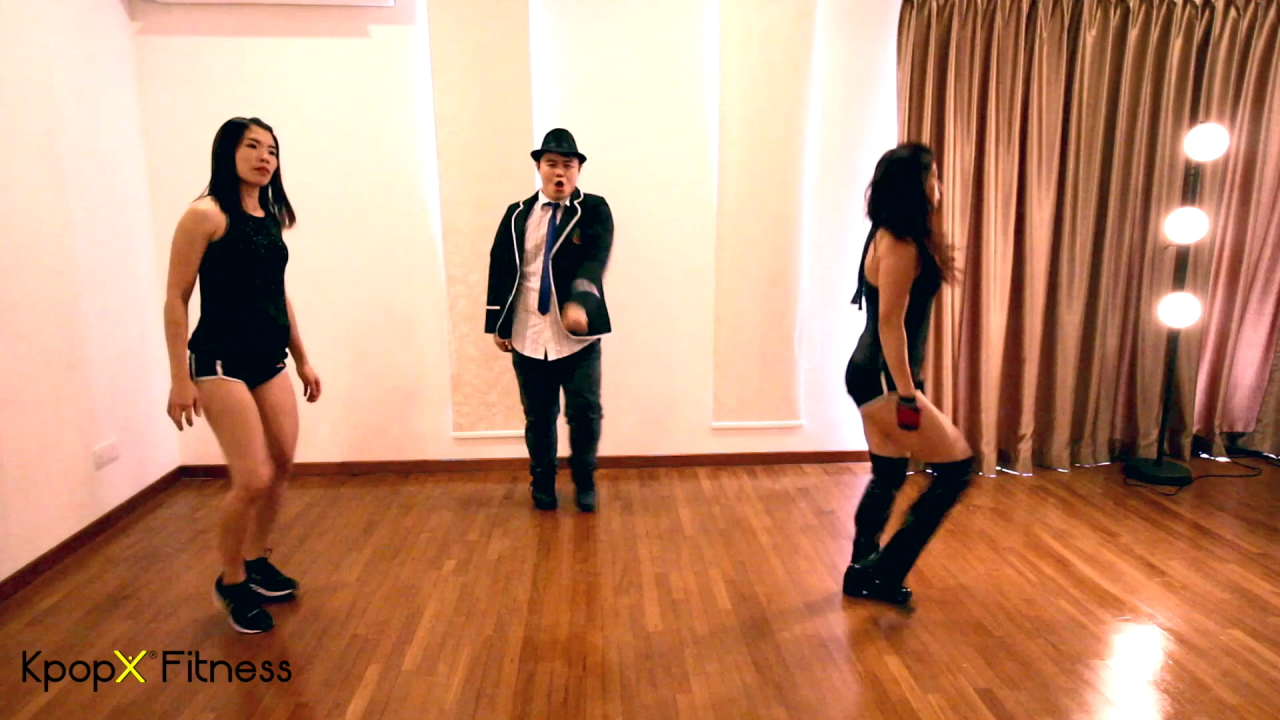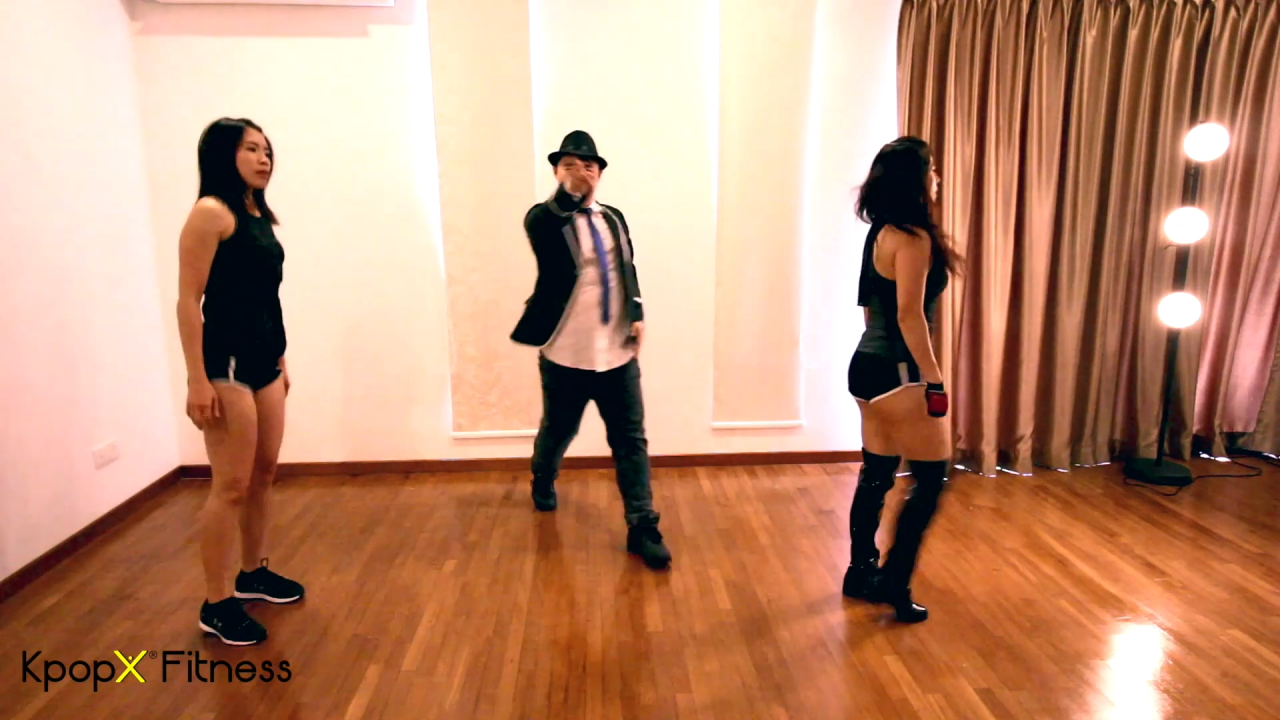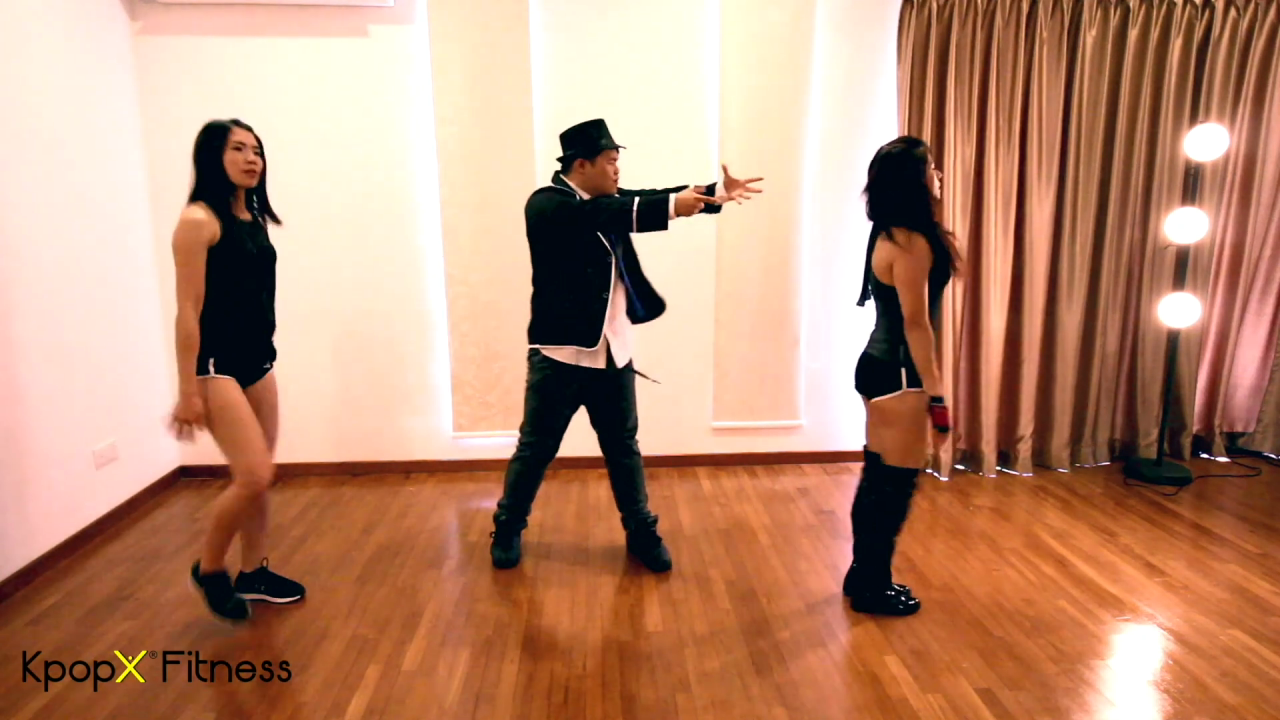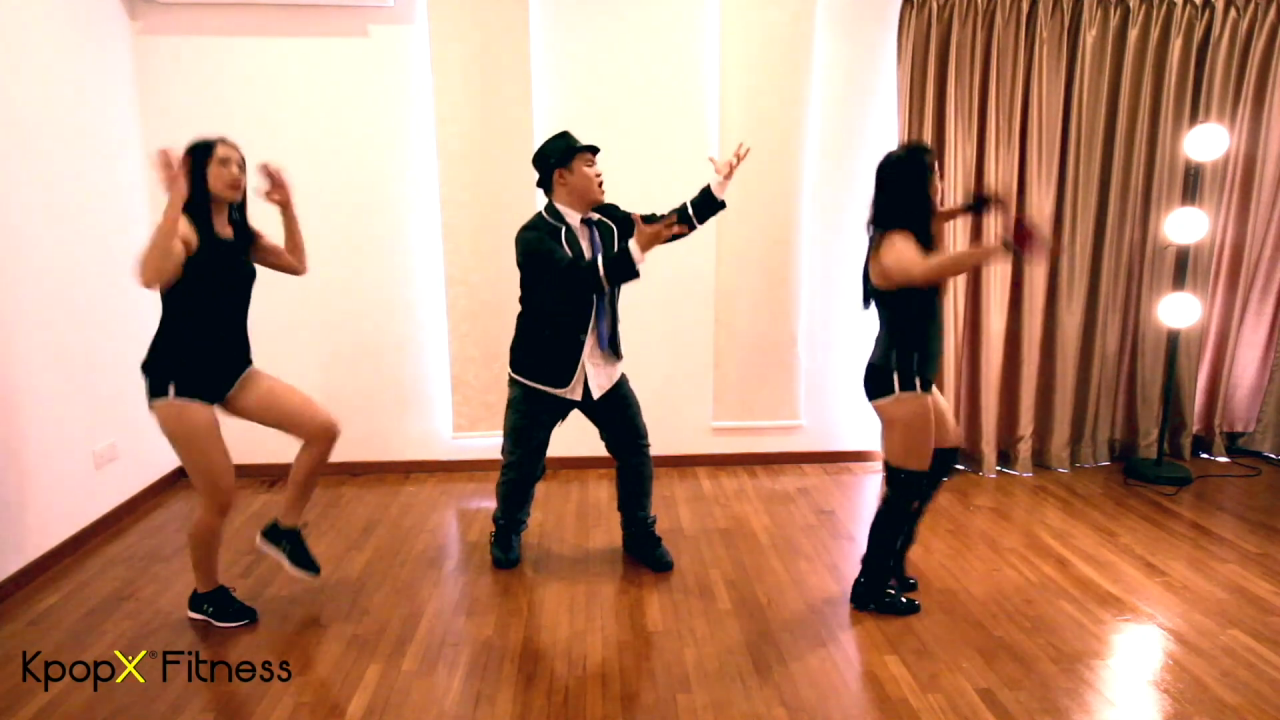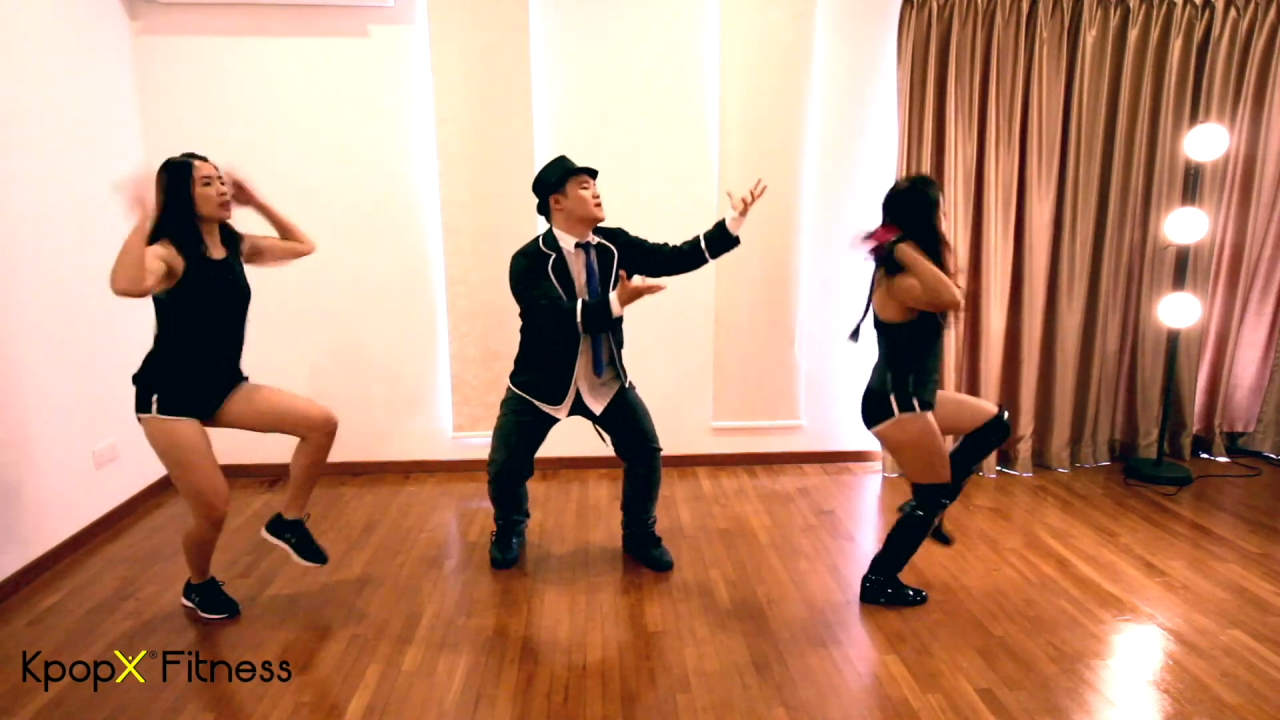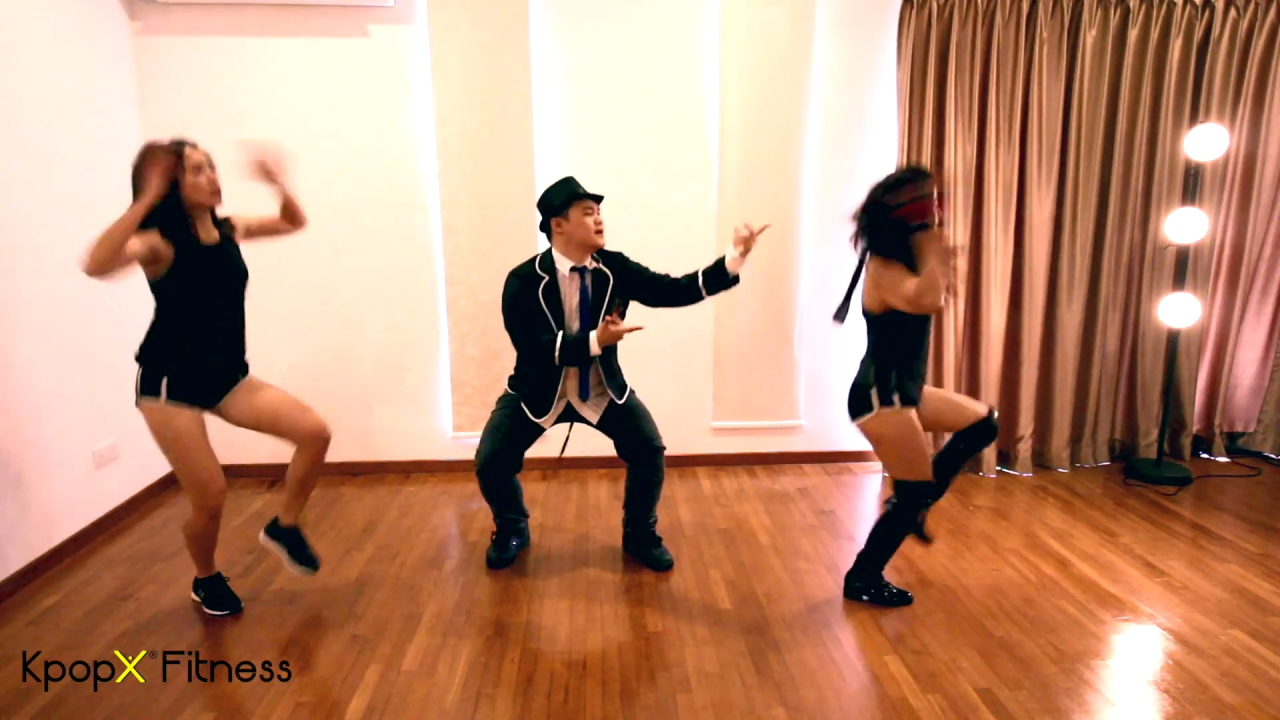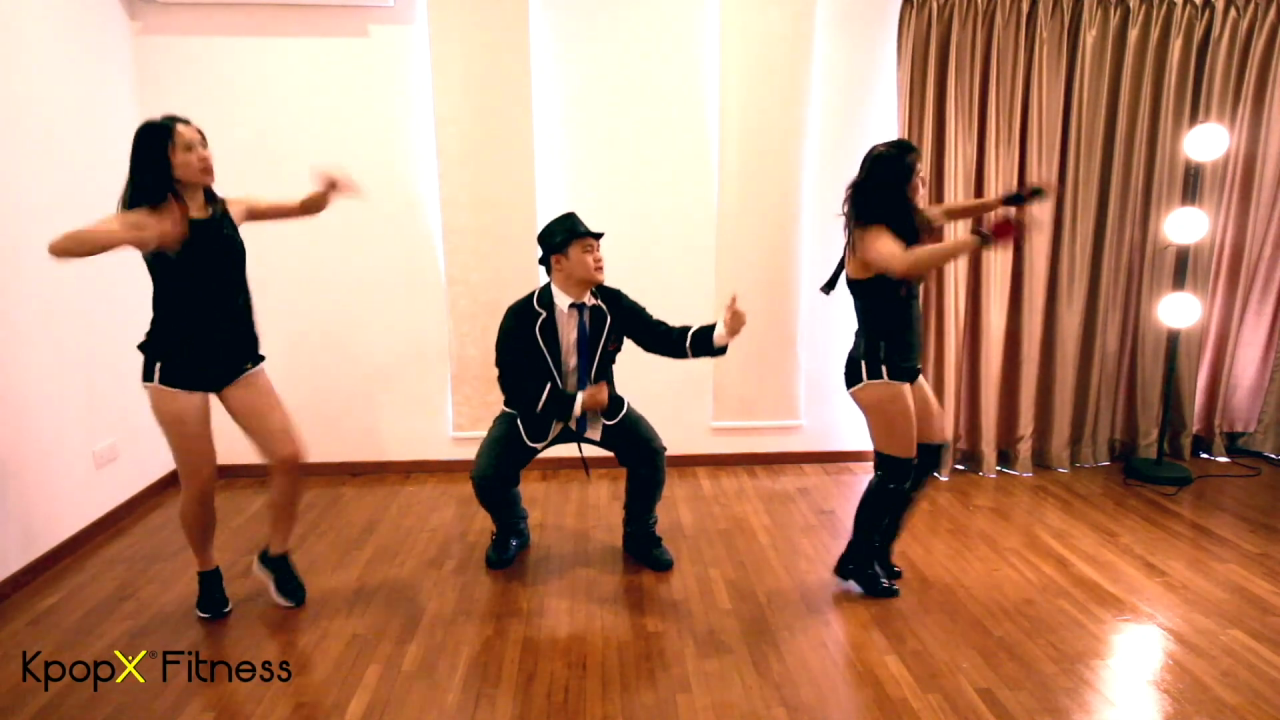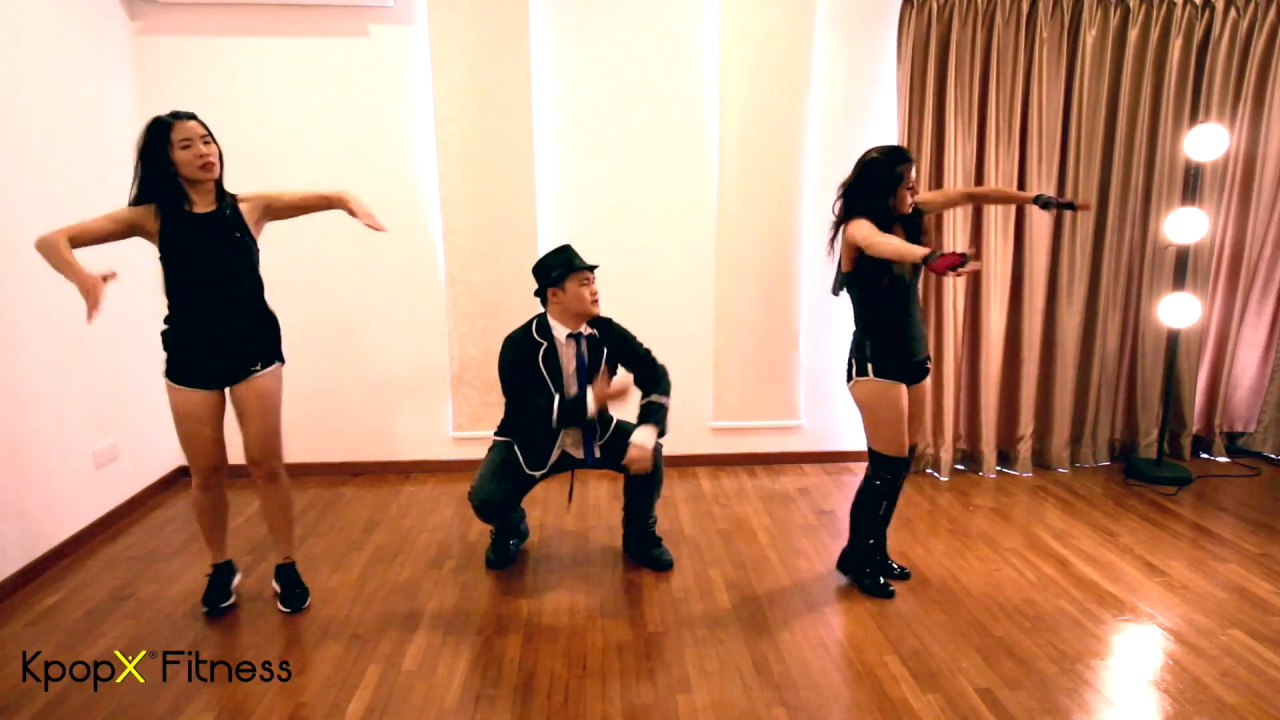
dt=0.4s
person 1, frame 1
left shoulder: (271, 219)
right shoulder: (207, 215)
right elbow: (175, 301)
left wrist: (303, 359)
right wrist: (180, 378)
left hip: (268, 362)
right hip: (219, 365)
left knee: (280, 469)
right knee: (255, 479)
left ankle: (254, 564)
right ankle: (231, 582)
person 1, frame 2
left shoulder: (258, 217)
right shoulder: (211, 213)
right elbow: (189, 301)
left wrist: (281, 366)
right wrist: (198, 380)
left hip: (266, 363)
right hip: (226, 366)
left knee: (263, 476)
right knee: (231, 486)
left ankle: (251, 571)
right ankle: (216, 606)
person 1, frame 3
left shoulder: (254, 218)
right shoulder: (199, 220)
right elbow: (188, 308)
left wrist: (269, 354)
right wrist: (188, 389)
left hip: (256, 362)
right hip: (213, 366)
left knee: (262, 477)
right knee: (254, 476)
left ankle: (253, 572)
right ankle: (209, 569)
person 1, frame 4
left shoulder: (242, 233)
right shoulder: (183, 229)
left elbow: (296, 265)
right elbow: (152, 276)
left wrist: (286, 208)
right wrist: (175, 203)
left hip: (234, 369)
right hip: (180, 380)
left knee: (323, 428)
right knee: (218, 496)
left ankle: (285, 528)
right ankle: (204, 596)
person 1, frame 5
left shoulder: (237, 246)
right shoulder: (169, 255)
left elbow: (298, 246)
right elbow: (128, 286)
left wrist: (257, 203)
right wrist: (143, 221)
left hip: (225, 386)
right hip: (168, 399)
left knee: (321, 422)
right knee: (213, 509)
left ankle: (288, 521)
right ankle: (198, 585)
person 1, frame 6
left shoulder: (230, 229)
right shoulder: (157, 241)
left elbow: (292, 222)
right elbow: (96, 267)
left wrist: (278, 185)
right wrist: (144, 202)
left hip: (228, 376)
right hip: (170, 384)
left knee: (314, 434)
right knee: (209, 498)
left ankle: (284, 527)
right ankle: (205, 579)
person 1, frame 7
left shoulder: (231, 210)
right shoulder: (146, 219)
left elbow: (302, 209)
right elbow: (61, 246)
left wrist: (326, 191)
right wrist: (136, 233)
left hip: (238, 359)
right hip: (176, 367)
left knee: (289, 461)
right knee: (200, 485)
left ankle: (275, 556)
right ankle: (208, 574)
person 1, frame 8
left shoulder: (249, 207)
right shoulder: (152, 215)
left elbow: (327, 200)
right elbow: (50, 242)
left wrist: (351, 204)
right wrist: (84, 276)
left hip: (256, 352)
right hip: (190, 361)
left knee: (266, 469)
right knee: (206, 475)
left ankle: (284, 569)
right ankle: (222, 567)
person 2, frame 1
left shoulder: (893, 237)
right shoulder: (899, 245)
right elbow: (891, 322)
right wrist: (908, 393)
left hip: (875, 373)
right hip: (881, 377)
left knee: (889, 474)
right knee: (956, 468)
left ankle: (864, 574)
right ankle: (893, 564)
person 2, frame 2
left shoulder: (886, 231)
right shoulder: (913, 238)
right elbow: (909, 314)
right wrist: (934, 380)
left hip: (869, 366)
right hip: (891, 370)
left knee: (880, 473)
right knee: (930, 476)
left ankle: (864, 574)
right ankle: (896, 591)
person 2, frame 3
left shoulder: (894, 235)
right shoulder: (909, 242)
right elbow: (914, 320)
right wrist: (934, 393)
left hip: (881, 366)
right hip: (896, 372)
left knee: (879, 475)
right knee: (898, 483)
left ankle: (864, 572)
right ankle: (873, 588)
person 2, frame 4
left shoulder: (907, 231)
right shoulder: (895, 242)
left elbow: (934, 216)
right elbow: (923, 271)
left wrist: (970, 208)
right wrist: (993, 250)
left hip: (911, 374)
right hip: (899, 377)
left knee: (947, 455)
right knee: (911, 486)
left ankle: (888, 564)
right ankle: (874, 587)
person 2, frame 5
left shoulder: (907, 267)
right shoulder: (902, 280)
right elbow: (951, 298)
right wrist: (906, 249)
left hip: (917, 393)
right hip: (898, 401)
left knee: (995, 424)
right knee: (932, 491)
left ankle: (926, 509)
right ankle: (880, 581)
person 2, frame 6
left shoulder: (899, 253)
right shoulder: (889, 265)
right elbow: (930, 301)
right wrist: (930, 235)
left hip: (903, 389)
right hip: (882, 396)
left knee: (982, 424)
right knee: (914, 492)
left ankle: (912, 505)
right ankle: (863, 579)
person 2, frame 7
left shoulder: (911, 222)
right shoulder: (874, 236)
left elbow: (950, 210)
right elbow: (909, 265)
left wrist: (1007, 199)
right wrist: (982, 238)
left hip: (904, 365)
right hip: (876, 369)
left knee: (930, 453)
right knee: (899, 471)
left ankle: (872, 550)
right ankle: (856, 560)
person 2, frame 8
left shoulder: (905, 216)
right shoulder: (857, 228)
left elbow: (965, 195)
right elbow: (879, 243)
left wrist: (1032, 199)
right wrist: (933, 258)
left hip: (913, 359)
right hip: (875, 364)
left knee: (902, 463)
right knee: (889, 465)
left ankle: (872, 552)
right ankle: (856, 559)
person 3, frame 1
left shoulder: (594, 209)
right shoulder: (517, 215)
left elbow: (595, 256)
right elbow: (500, 268)
left wrist: (579, 303)
right wrist: (497, 322)
left hip: (577, 334)
right hip: (527, 337)
left knee: (586, 411)
right knee: (539, 417)
left ankle: (583, 477)
right ankle: (543, 480)
person 3, frame 2
left shoulder: (612, 216)
right shoulder: (543, 216)
right elbow: (548, 225)
left wrist: (636, 315)
right wrist: (569, 195)
left hip: (617, 350)
right hip: (564, 352)
left knee: (630, 439)
right knee: (557, 430)
left ankle: (643, 529)
right ankle: (545, 476)
person 3, frame 3
left shoulder: (605, 201)
right shoulder: (547, 204)
left elbow: (645, 204)
right elbow: (605, 215)
left wrist: (718, 193)
right wrist: (672, 207)
left hip: (612, 349)
right hip: (562, 351)
left knee: (623, 445)
right knee: (537, 447)
left ankle: (641, 532)
right ankle: (508, 529)
person 3, frame 4
left shoulder: (607, 219)
right shoulder: (535, 236)
left elbow: (668, 228)
right elbow: (578, 281)
left wrist: (718, 187)
right wrist: (634, 252)
left hip: (602, 367)
right hip: (545, 371)
left knee: (634, 448)
right knee: (522, 465)
left ankle: (639, 535)
right ankle: (508, 532)
person 3, frame 5
left shoulder: (614, 244)
right shoulder: (529, 260)
left elbow: (676, 258)
right elbow: (553, 321)
left wrist: (733, 223)
right wrist: (615, 303)
left hip: (606, 380)
right hip: (542, 383)
left knee: (645, 451)
right knee: (506, 467)
left ankle: (639, 535)
right ankle: (510, 532)
person 3, frame 6
left shoulder: (616, 268)
right shoulder: (524, 281)
left elbow: (673, 290)
right elbow: (531, 346)
left wrist: (732, 262)
right wrist: (594, 342)
left hip: (603, 388)
right hip: (537, 390)
left knee: (649, 450)
right knee: (491, 463)
left ankle: (639, 535)
right ankle: (512, 531)
person 3, frame 7
left shoulder: (613, 305)
right shoulder: (521, 316)
left elbow: (664, 338)
right elbow: (513, 382)
left wrist: (720, 335)
right wrist: (576, 404)
left hip: (601, 409)
right hip: (534, 411)
left knee: (650, 453)
right knee: (487, 476)
left ankle: (639, 536)
right ankle: (511, 532)
person 3, frame 8
left shoulder: (606, 332)
right shoulder: (520, 344)
left elbow: (654, 374)
right elbow: (525, 412)
left wrist: (645, 434)
right wrist: (590, 400)
left hip: (593, 436)
right hip: (532, 443)
left knee: (648, 456)
right knee: (486, 499)
left ankle: (640, 536)
right ankle: (511, 532)
